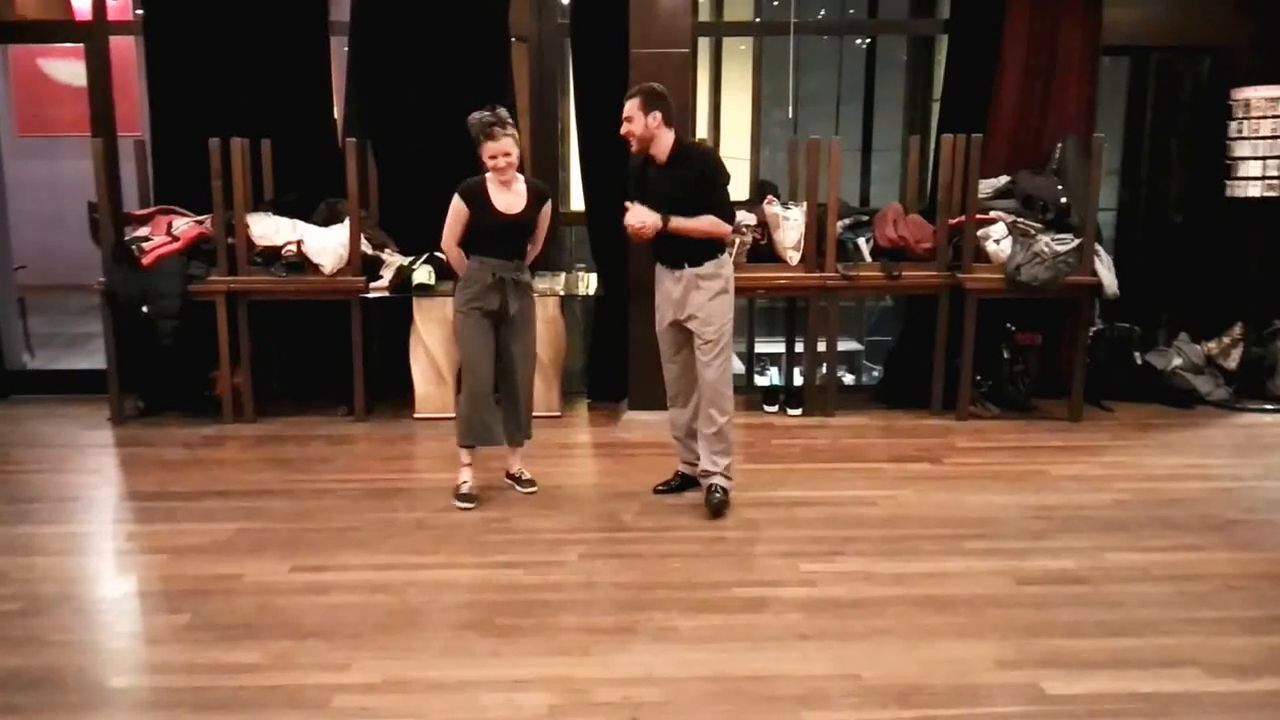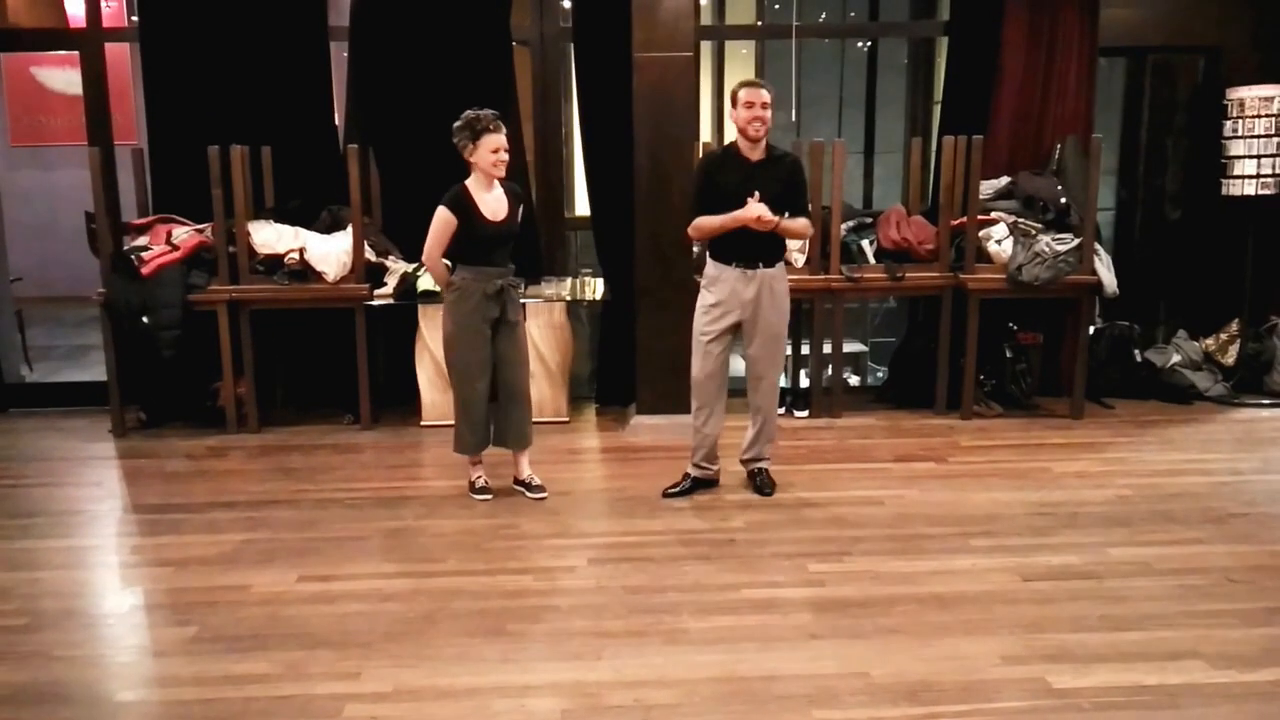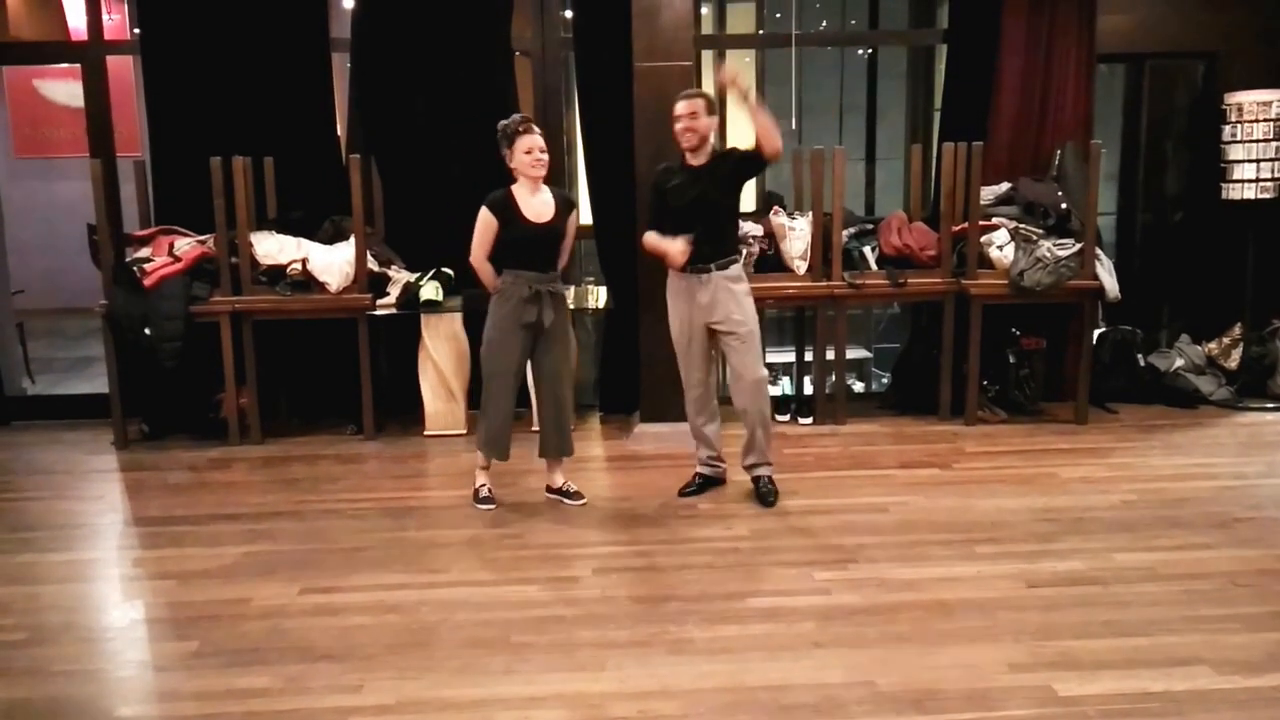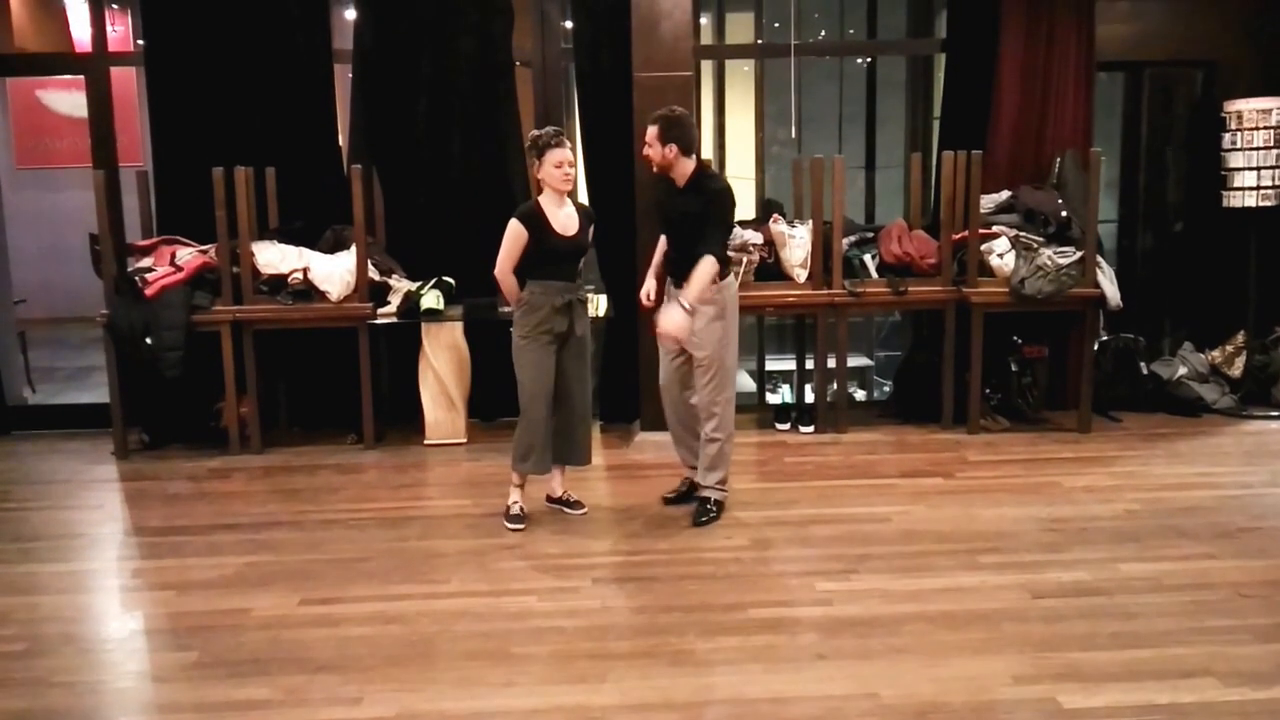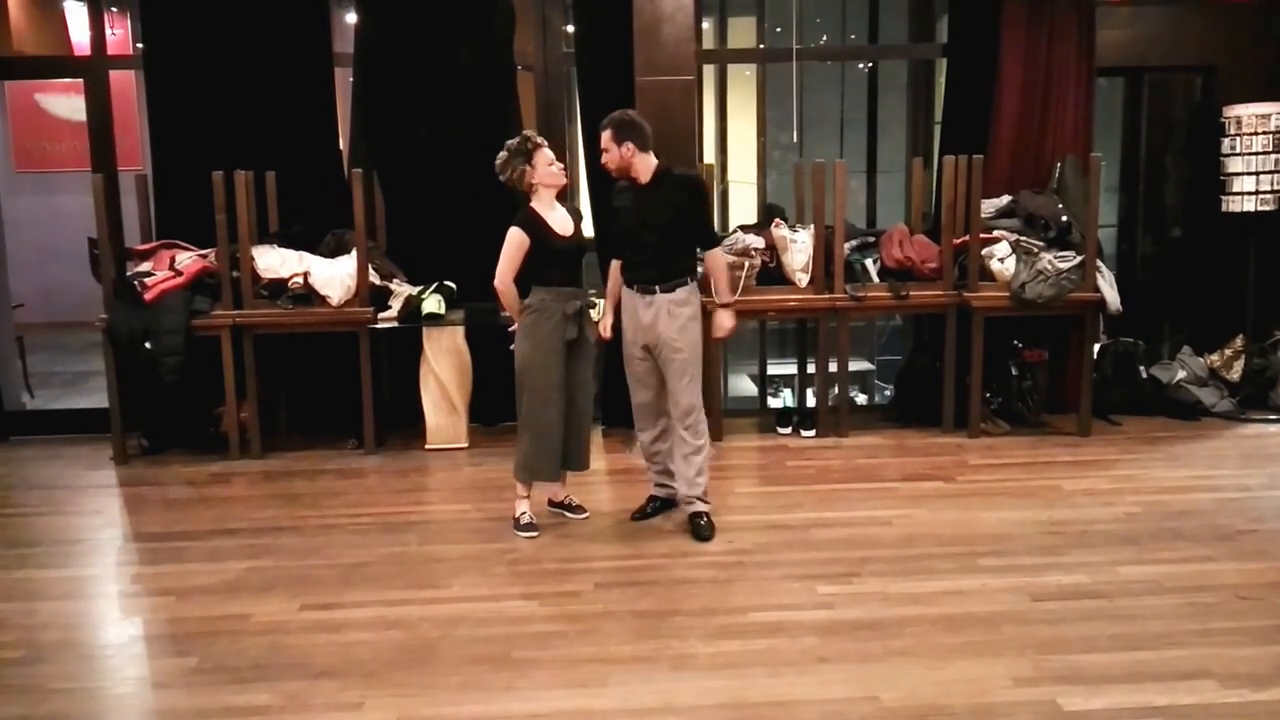
dt=1s
person 1, frame 1
left shoulder: (702, 159)
right shoulder: (641, 169)
left elbow: (724, 225)
left wrist: (663, 221)
right wrist: (636, 225)
left hip: (707, 276)
right hip: (666, 277)
left knee: (713, 376)
right knee: (677, 377)
left ankle: (716, 474)
right ankle: (690, 465)
person 1, frame 2
left shoulder: (787, 166)
right shoulder: (713, 164)
left elbow: (805, 230)
right elbow: (695, 229)
left wrist: (776, 222)
right wrist: (740, 217)
left hip: (770, 279)
right hip: (722, 278)
left knee: (765, 376)
right knee: (705, 374)
left ankle: (757, 461)
right ankle: (702, 467)
person 1, frame 3
left shoulder: (731, 164)
right shoulder: (665, 176)
left elbow: (772, 148)
right elbow: (648, 232)
left wrist: (746, 97)
right wrist: (665, 244)
left hip: (728, 280)
right hip: (684, 286)
left knee: (750, 376)
right knee: (695, 382)
left ankle: (760, 466)
right ankle: (709, 465)
person 1, frame 4
left shoulder: (715, 192)
right shoulder: (665, 185)
left elbow: (713, 256)
left wrist: (682, 307)
right wrist: (654, 274)
left hip: (711, 298)
right hip: (676, 297)
left knee: (714, 399)
right knee: (673, 392)
left ankle: (713, 489)
right ankle: (694, 475)
person 1, frame 5
left shoulder: (686, 186)
right shoulder: (619, 194)
left elbow: (711, 248)
left wrist: (724, 304)
right wrist: (608, 309)
left hip: (677, 301)
right hip: (634, 304)
left knee: (687, 405)
right knee: (646, 406)
left ankle: (696, 502)
right ankle: (664, 487)
person 2, frame 1
left shoulder: (538, 193)
right shoulder: (469, 192)
right elbow: (450, 245)
right wrist: (476, 279)
left hip: (518, 291)
right hip: (476, 292)
left knee: (519, 376)
right knee: (477, 378)
left ankle: (514, 462)
right ankle: (466, 471)
person 2, frame 2
left shoulder: (514, 195)
right shoulder: (457, 201)
right elbow: (431, 258)
right wrist: (459, 291)
left hip: (507, 295)
right hip: (469, 300)
left knee: (516, 383)
right knee: (472, 385)
left ankle: (522, 469)
right ankle: (476, 469)
person 2, frame 3
left shoulder: (564, 202)
right shoulder: (498, 204)
right elbow: (478, 258)
right wrist: (508, 291)
left hip: (553, 301)
right hip: (511, 303)
left knee: (557, 389)
right knee: (500, 389)
left ankle: (555, 477)
right ankle: (482, 475)
person 2, frame 4
left shoulder: (585, 215)
right shoulder: (527, 216)
right elbow: (503, 271)
right wrist: (525, 307)
left hip: (575, 312)
right hip: (537, 315)
left knee: (574, 402)
right knee: (536, 403)
left ankle: (558, 487)
right ankle: (515, 493)
person 2, frame 5
left shoulder: (572, 214)
right shoulder: (526, 222)
right elbow: (503, 281)
left wrist: (581, 311)
right wrist: (523, 320)
left hip: (577, 317)
right hip: (544, 319)
left knee: (575, 406)
right knee: (539, 409)
left ankle: (558, 491)
right ankle: (522, 502)
